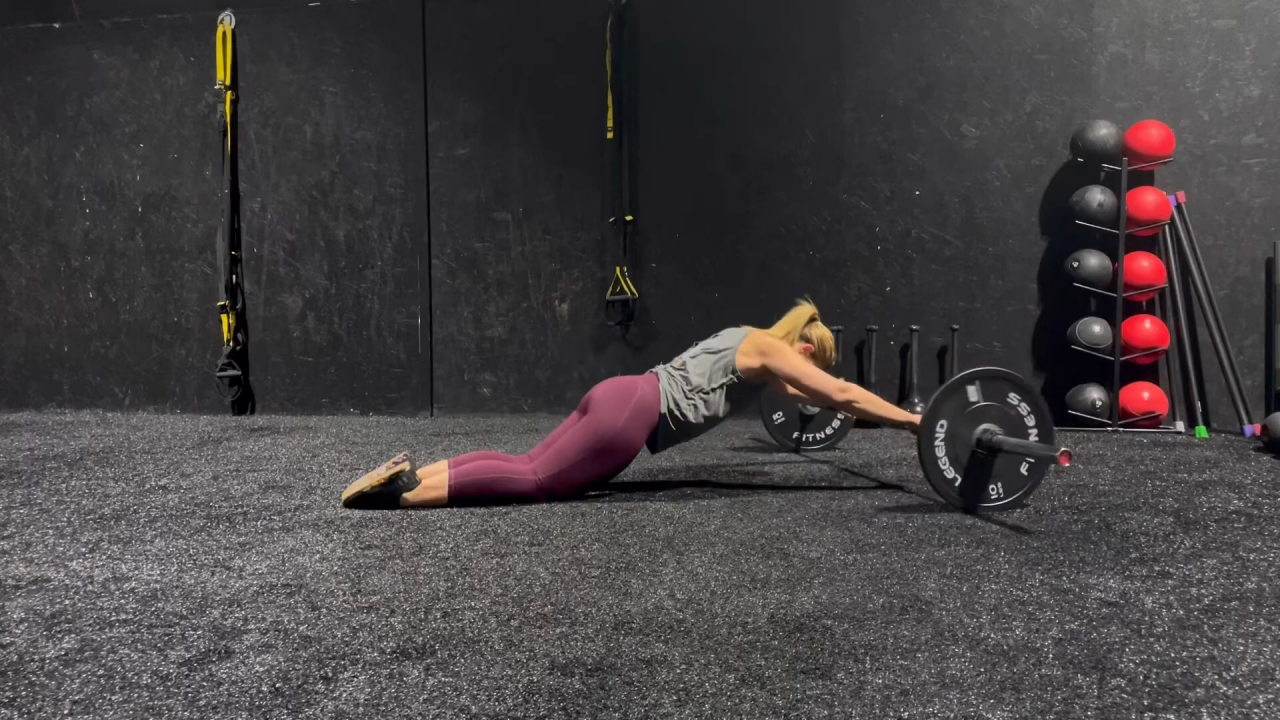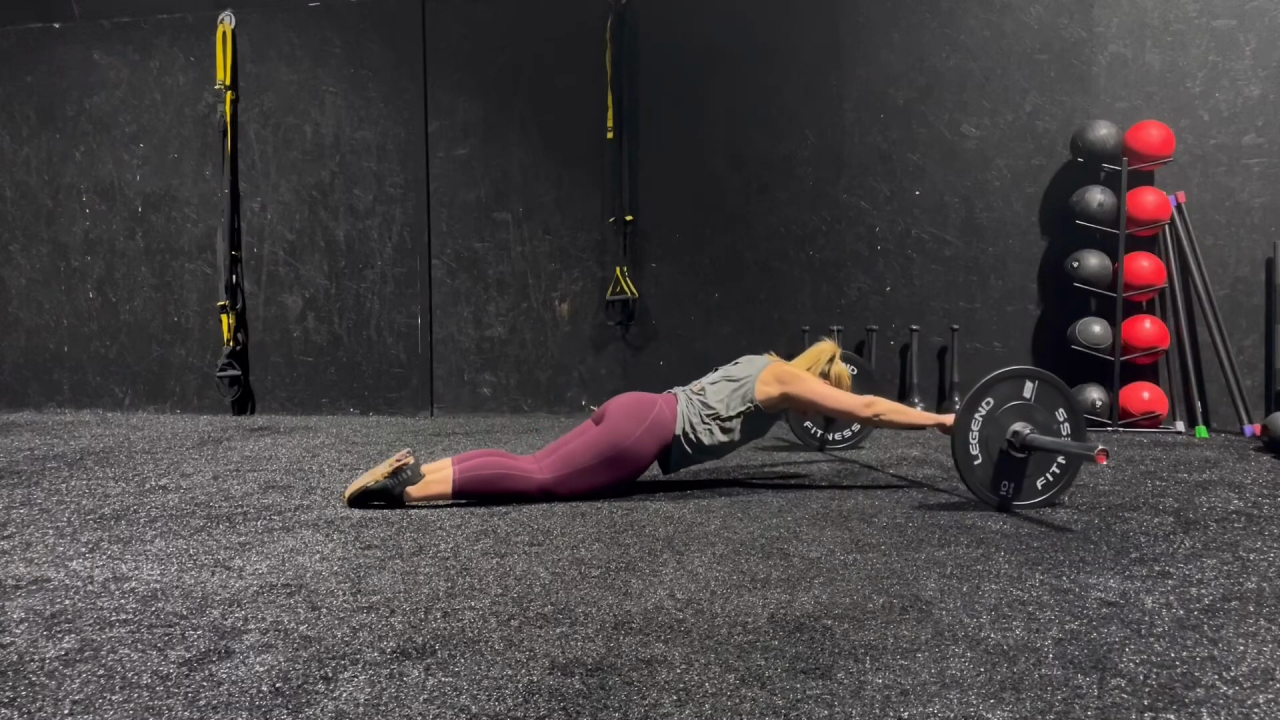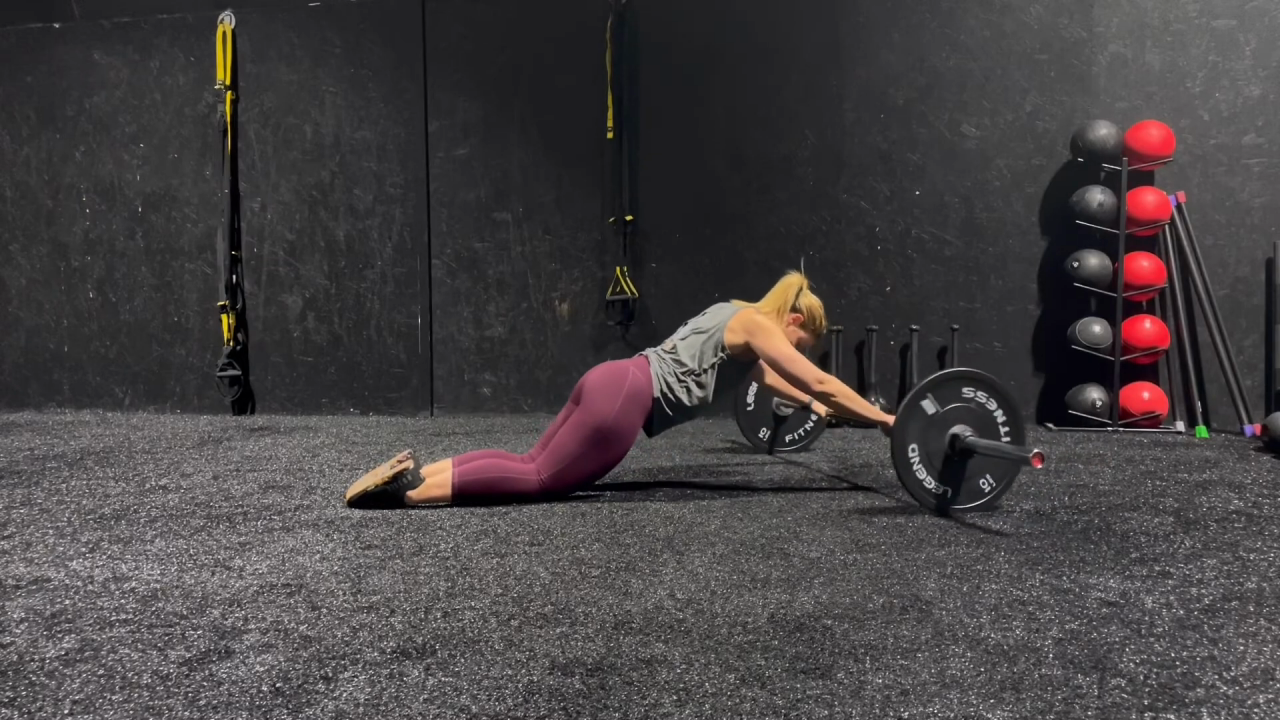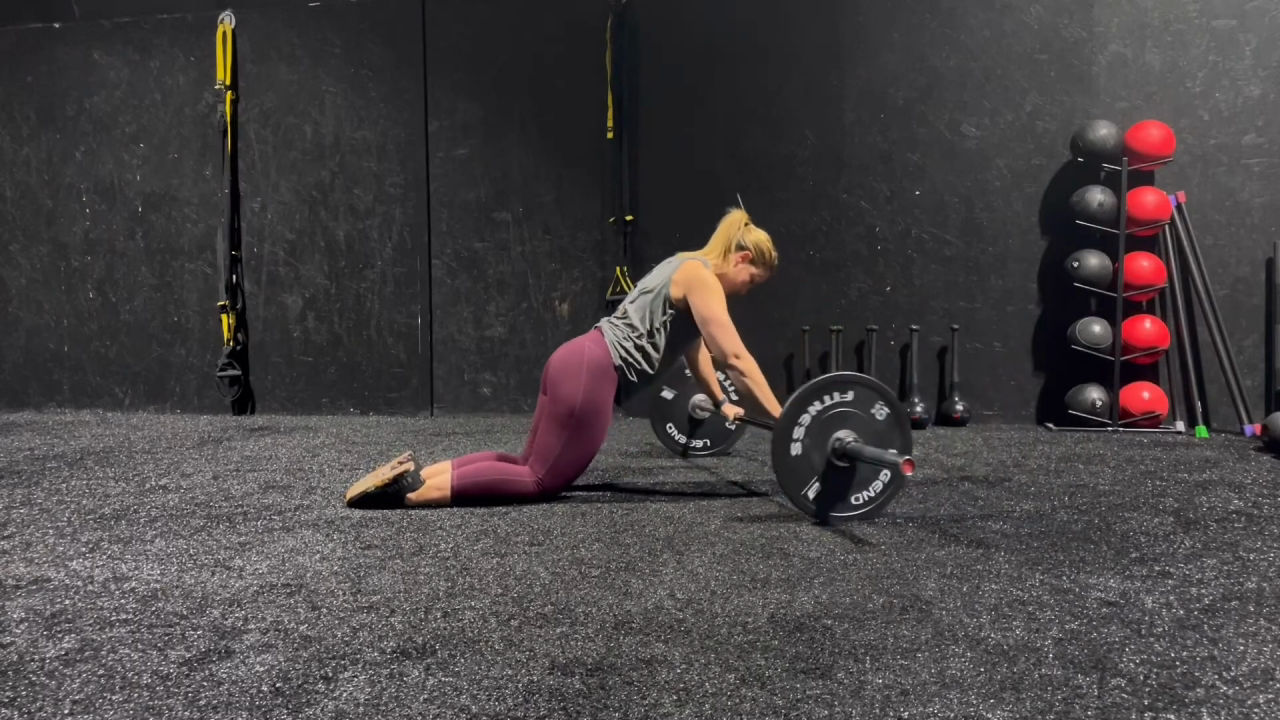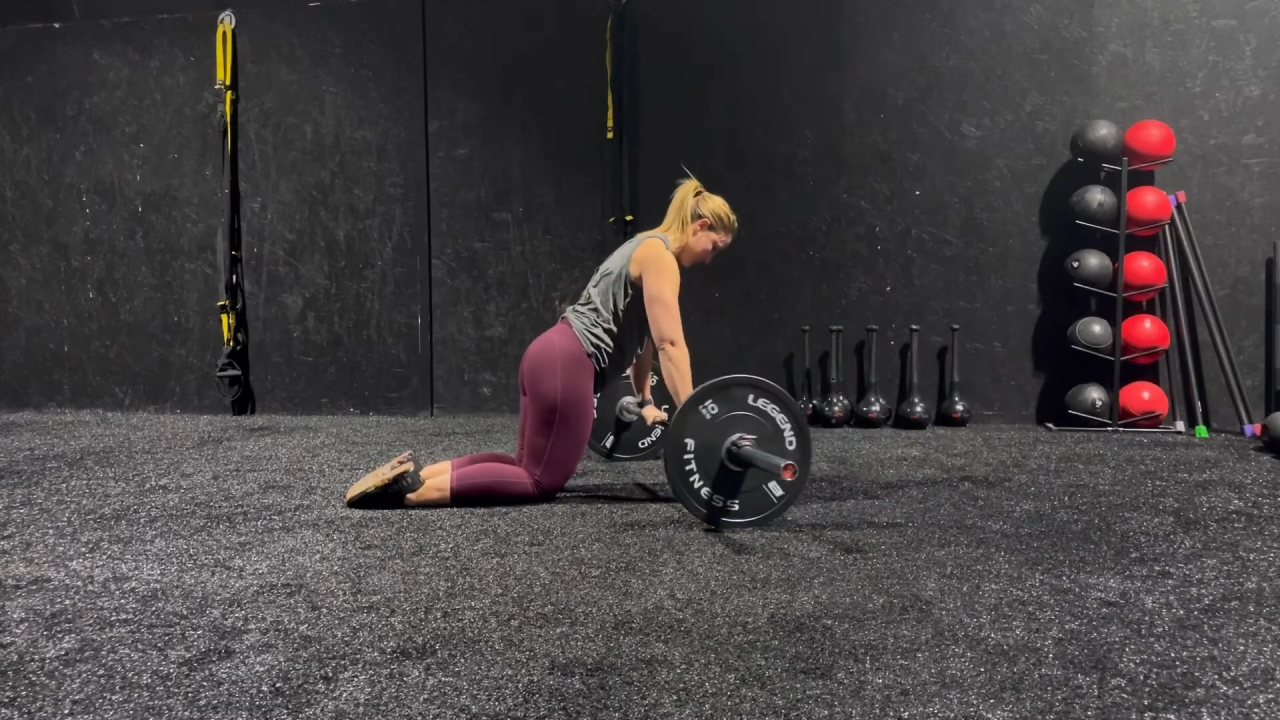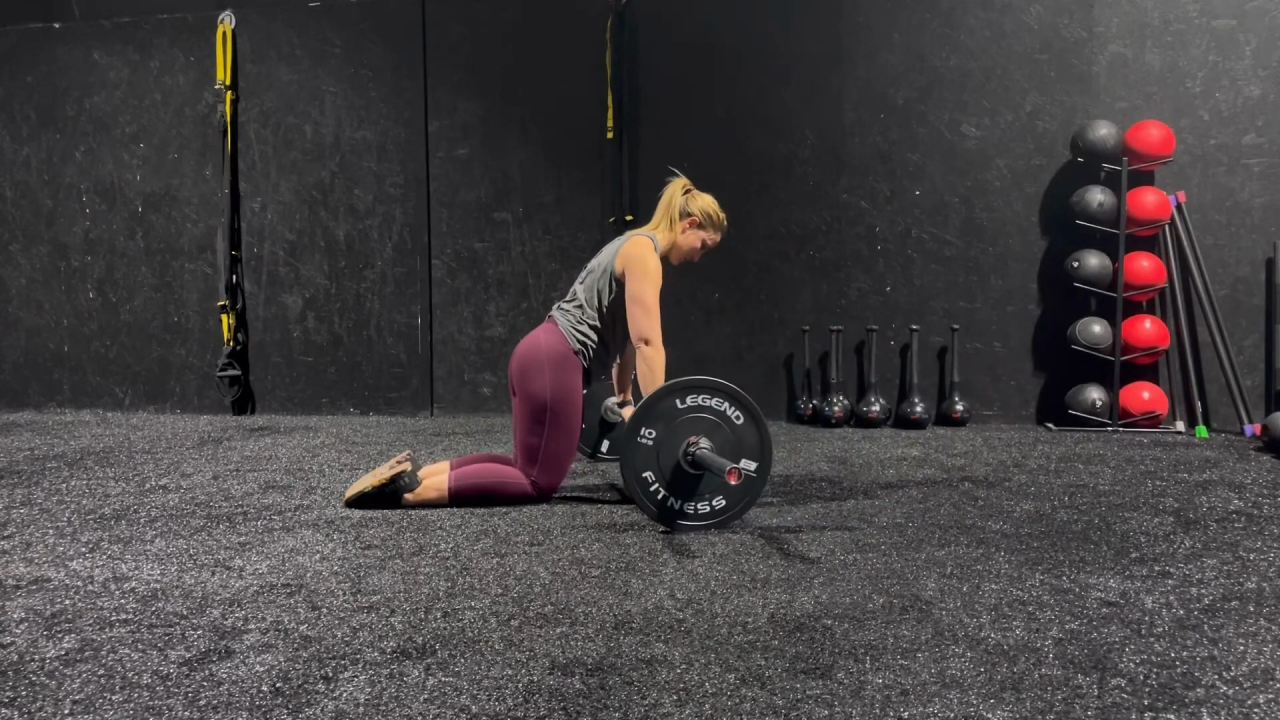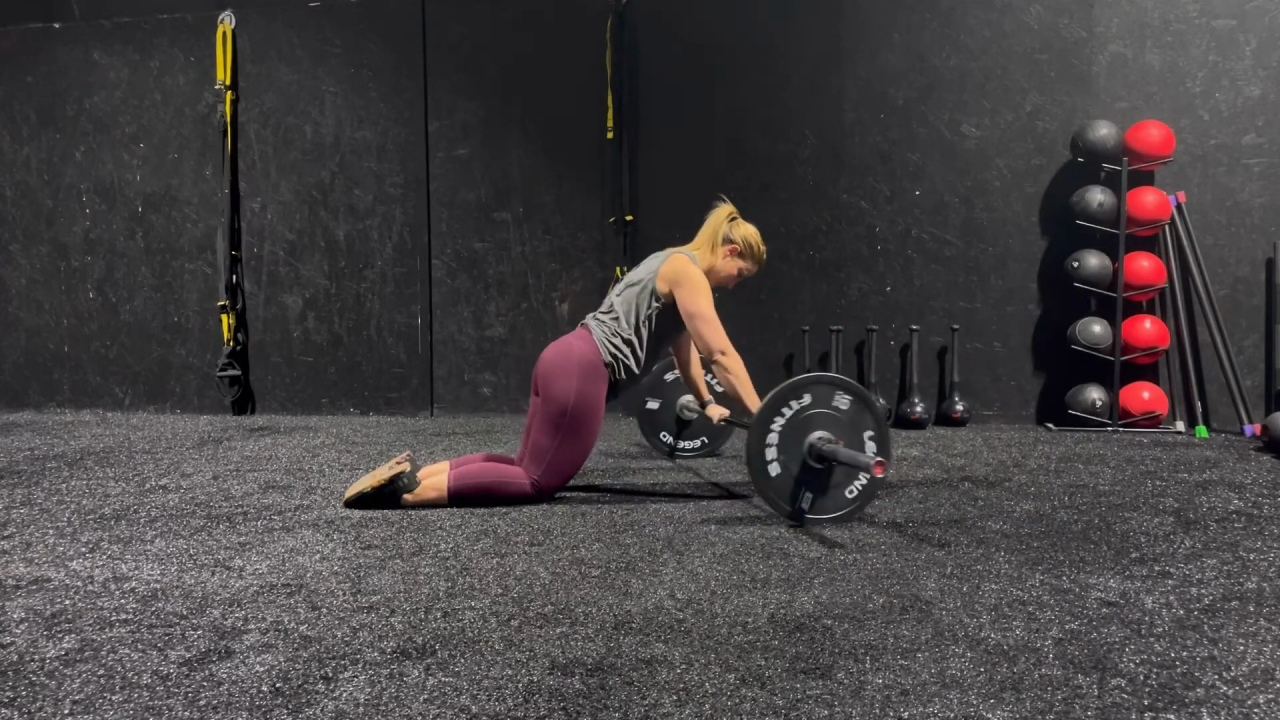
dt=0.7s
person 1, frame 1
left shoulder: (750, 341)
right shoulder: (769, 350)
left elbow: (792, 389)
right elbow: (838, 391)
left wrist: (846, 409)
right wrist: (909, 420)
left hip: (618, 399)
right hip: (632, 413)
left knee: (529, 469)
right knee: (532, 480)
left ankle: (410, 473)
right ankle: (406, 489)
person 1, frame 2
left shoulder: (768, 365)
right shoulder: (787, 381)
left elbow: (852, 403)
right elbow: (865, 407)
right wrist: (938, 420)
left hip: (633, 412)
right hip: (646, 428)
left knee: (534, 467)
right knee: (537, 478)
left ankle: (415, 468)
right ankle: (409, 487)
person 1, frame 3
left shoulder: (742, 314)
right shoulder: (760, 325)
left elbow: (766, 375)
right elbow: (820, 381)
left wrist: (810, 407)
right wrist: (884, 419)
left hip: (610, 383)
right hip: (625, 397)
left knee: (533, 464)
right knee: (539, 479)
left ankle: (415, 471)
right ankle: (412, 487)
person 1, frame 4
left shoulder: (687, 268)
right shoulder: (701, 278)
left elbow: (695, 347)
right elbow: (735, 357)
left wrist: (721, 402)
right wrist: (782, 419)
left hip: (578, 364)
right hip: (591, 373)
left knee: (533, 467)
right knee: (541, 482)
left ankle: (416, 473)
right ankle: (413, 488)
person 1, frame 5
left shoulder: (648, 249)
right shoulder: (660, 256)
left elbow: (642, 337)
right elbow: (671, 343)
left wrist: (645, 401)
left hip: (554, 357)
right hip: (566, 363)
left knee: (532, 467)
right knee: (542, 483)
left ankle: (416, 472)
right ankle: (412, 489)
person 1, frame 6
left shoulder: (636, 247)
right shoulder: (644, 253)
left elbow: (626, 336)
right elbow: (647, 342)
left wrist: (625, 401)
left hip: (544, 355)
right hip: (554, 360)
left knee: (529, 468)
right knee: (539, 483)
left ankle: (413, 473)
right ankle: (409, 488)
person 1, frame 7
left shoulder: (674, 265)
right shoulder: (687, 272)
left elbow: (685, 347)
right elbow: (720, 352)
left wrist: (706, 402)
right wrist: (761, 417)
left hip: (567, 363)
right hip: (582, 371)
left knee: (529, 468)
right knee: (538, 484)
left ankle: (413, 471)
right ankle: (410, 489)
